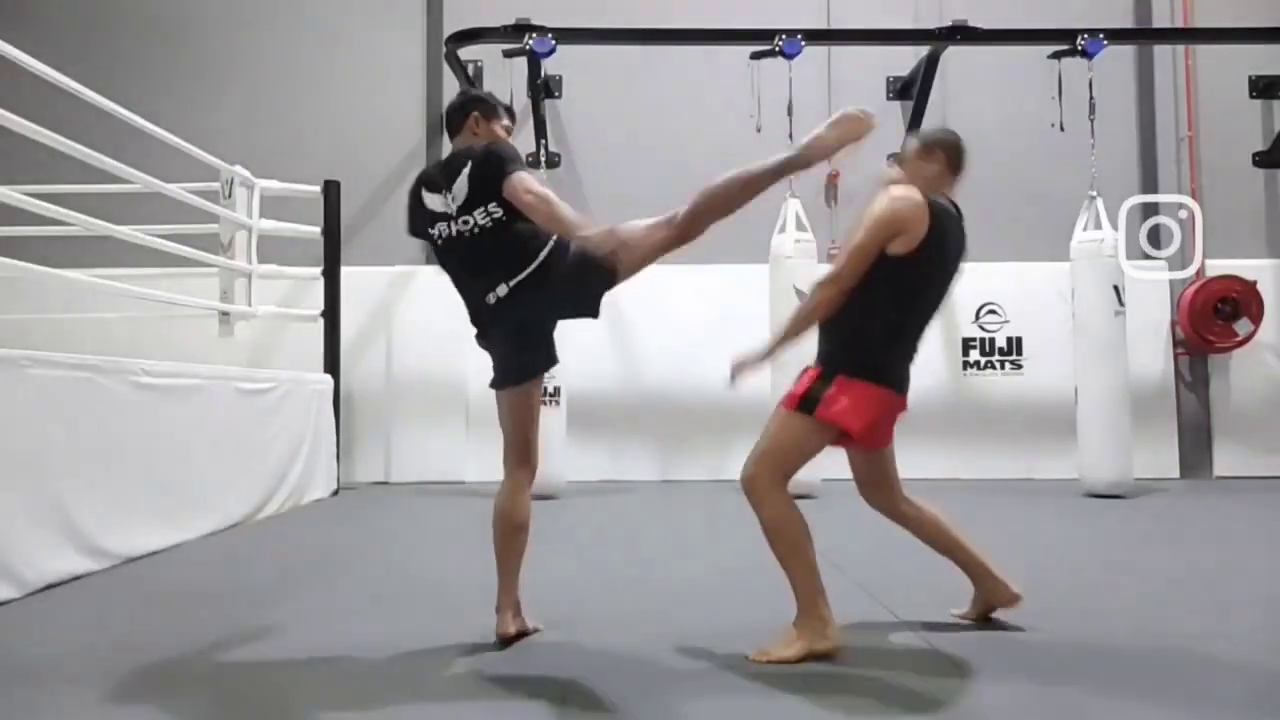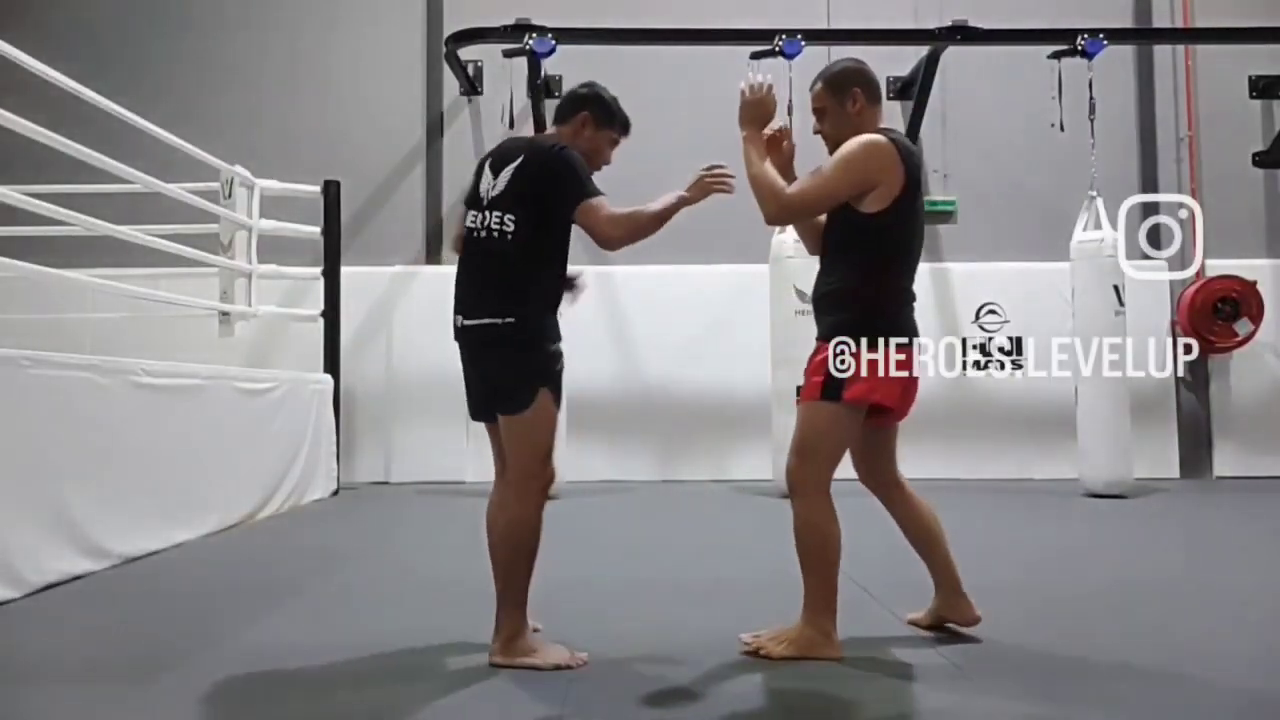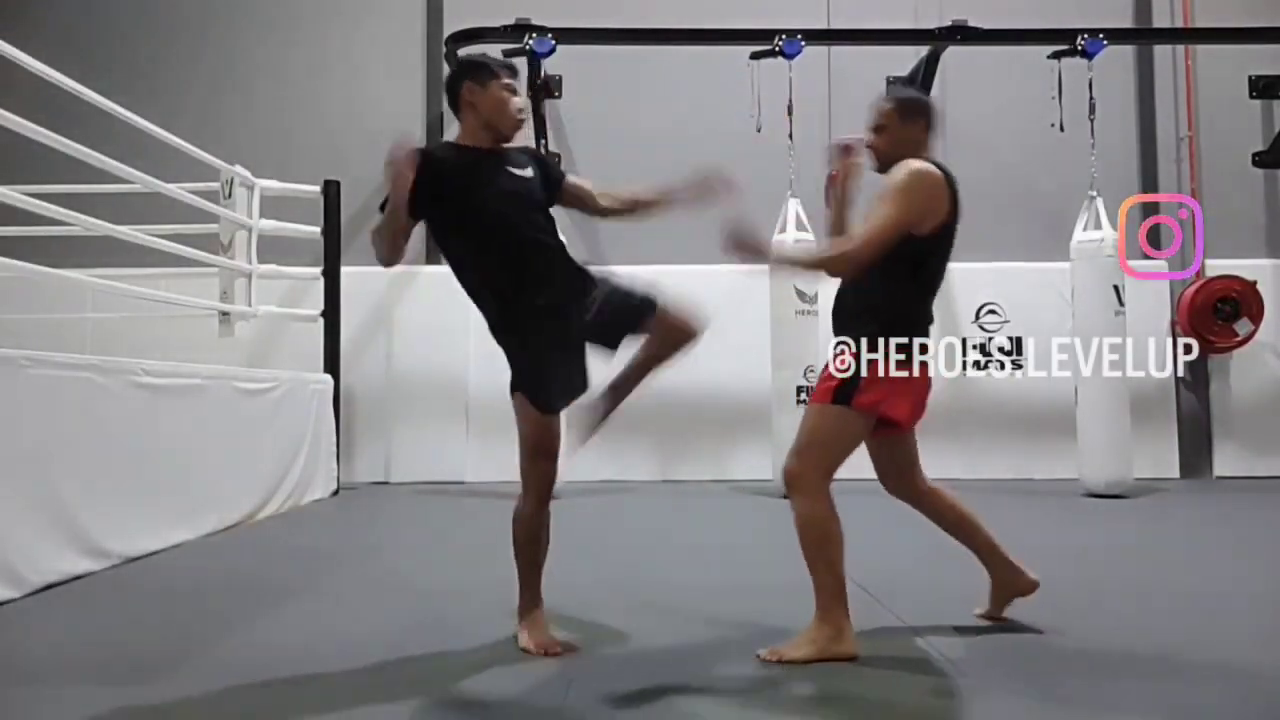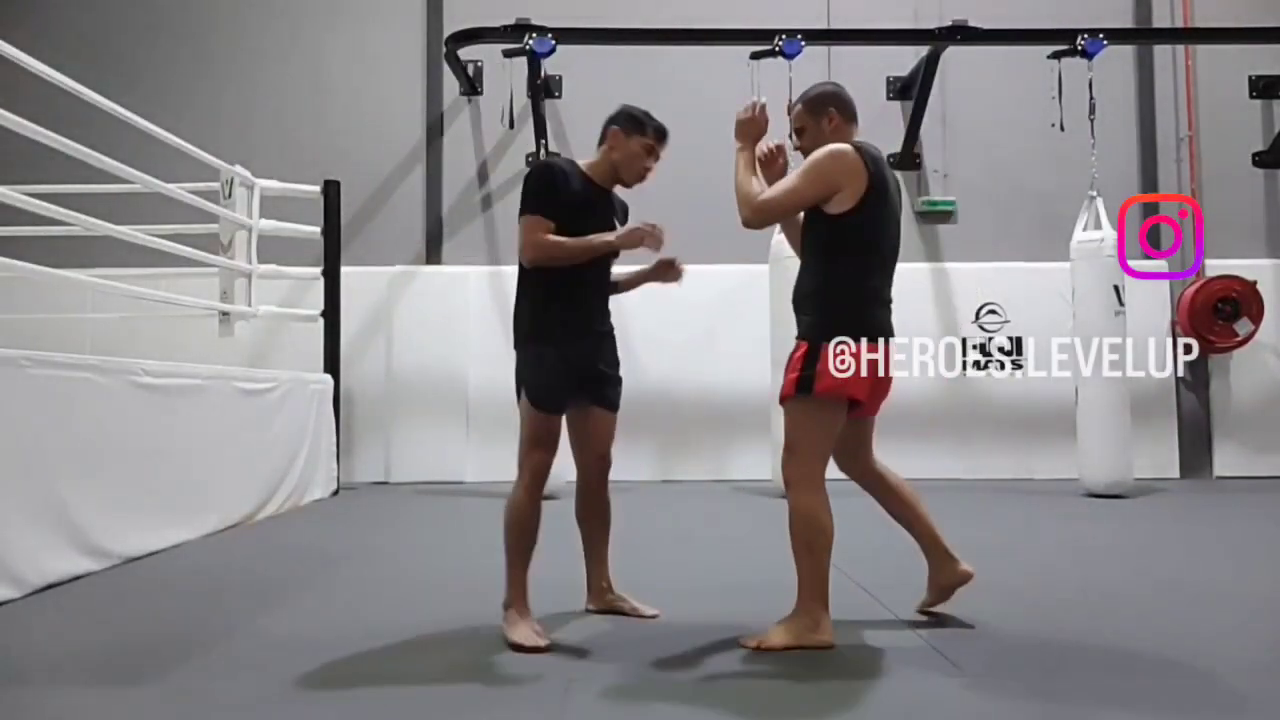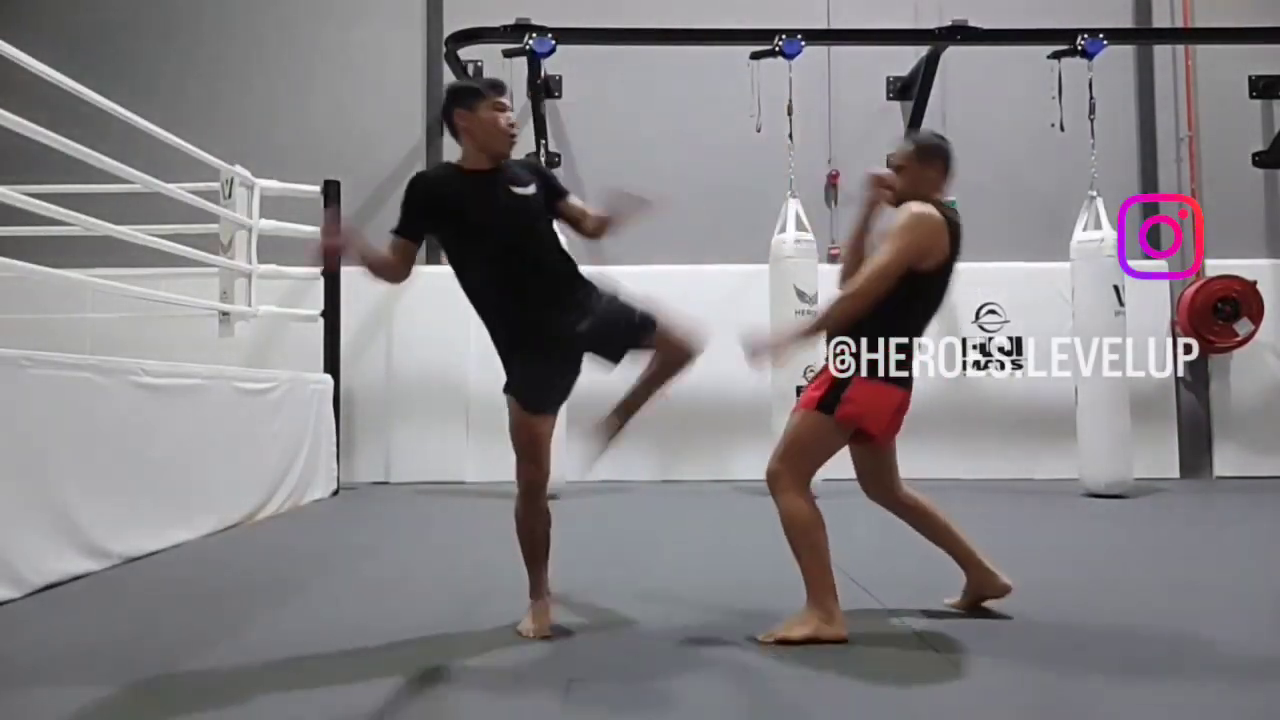
dt=1s
person 1, frame 1
left shoulder: (420, 191)
right shoulder: (492, 159)
right elbow: (533, 199)
right wrist: (587, 235)
left hip: (500, 321)
right hip: (546, 271)
left knee: (519, 466)
right knee: (680, 221)
left ankle: (507, 612)
right ankle: (802, 152)
person 1, frame 2
left shoulder: (497, 157)
right shoulder: (558, 161)
left elbow: (461, 242)
right elbow: (612, 232)
right wrist: (686, 195)
left hip: (475, 329)
right hip: (520, 332)
left knee: (510, 479)
right knee: (532, 479)
left ankle: (511, 620)
right ankle: (512, 635)
person 1, frame 3
left shoulder: (527, 160)
right shoulder: (432, 168)
left elbow: (605, 204)
right elbow: (388, 255)
left wrist: (678, 195)
right wrist: (398, 193)
left hip: (580, 294)
right hip: (531, 333)
left knee: (681, 328)
right knee: (539, 477)
left ankle: (611, 398)
right ankle: (530, 610)
person 1, frame 4
left shoulder: (614, 208)
right shoulder: (551, 177)
right elbow: (532, 252)
left wrist: (649, 273)
right wrist: (617, 241)
left hip: (596, 343)
right hip: (546, 344)
left knee: (596, 470)
right knee: (534, 473)
left ankle: (599, 587)
right ankle: (515, 605)
person 1, frame 5
left shoulder: (529, 174)
right shoulder: (434, 188)
left elbow: (588, 224)
right elbow: (397, 269)
left wrist: (613, 215)
right wrist: (353, 249)
left hip: (581, 305)
right hip: (529, 345)
left knee: (679, 349)
right knee: (533, 476)
left ankle: (619, 416)
right ankle: (539, 596)
person 2, frame 1
left shoulder: (902, 203)
right shoulder: (949, 230)
left elbow: (837, 285)
left wrist: (770, 346)
left hip: (847, 374)
right hip: (882, 378)
left knee: (760, 479)
right knee: (887, 497)
left ankle: (815, 624)
right ankle: (990, 585)
person 2, frame 2
left shoulder: (870, 151)
right shoulder: (888, 159)
left elbow: (779, 209)
right elbow: (823, 240)
left wrist: (751, 134)
right wrist: (786, 168)
left hip: (858, 344)
right hip: (884, 343)
left knee: (806, 477)
right knee: (882, 477)
left ankle: (818, 630)
right ankle: (952, 599)
person 2, frame 3
left shoulder: (919, 178)
right shoulder: (909, 187)
left elbow: (853, 255)
right elbow: (848, 262)
left wrist: (771, 253)
right wrist: (839, 196)
left hip: (876, 354)
right hip: (892, 355)
left knee: (803, 475)
right knee: (905, 480)
left ankle: (833, 628)
right ankle: (1007, 574)
person 2, frame 4
left shoulder: (838, 160)
right shoulder: (874, 171)
left elbow: (753, 214)
left wrist: (745, 149)
right wrist: (779, 182)
left hip: (833, 340)
right hip: (865, 339)
left knee: (801, 472)
right knee: (858, 463)
left ankle: (811, 618)
right ankle: (944, 564)
person 2, frame 5
left shoulder: (920, 219)
right shoulder: (927, 224)
left elbow: (857, 297)
right elbow: (855, 282)
left wrist: (789, 337)
right wrist: (867, 215)
left hip: (863, 369)
right hip: (885, 372)
left knee: (785, 476)
right knee: (883, 489)
left ankle: (823, 613)
right ankle: (981, 576)
